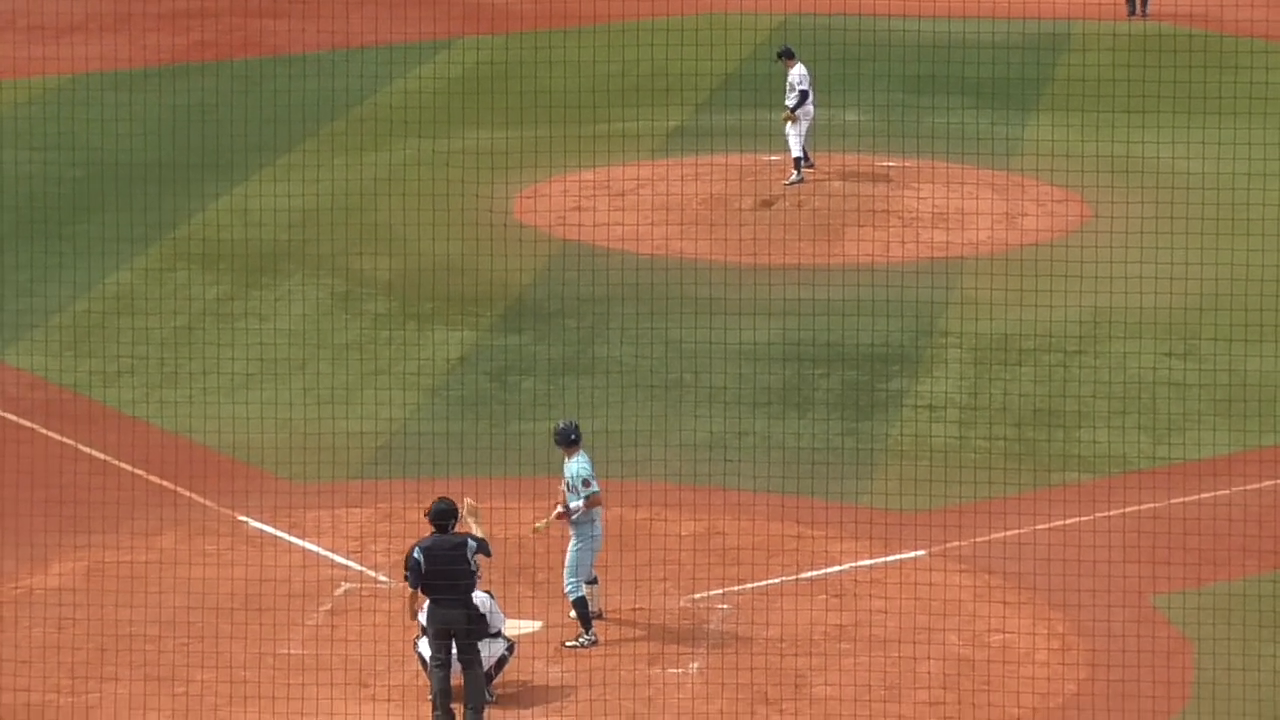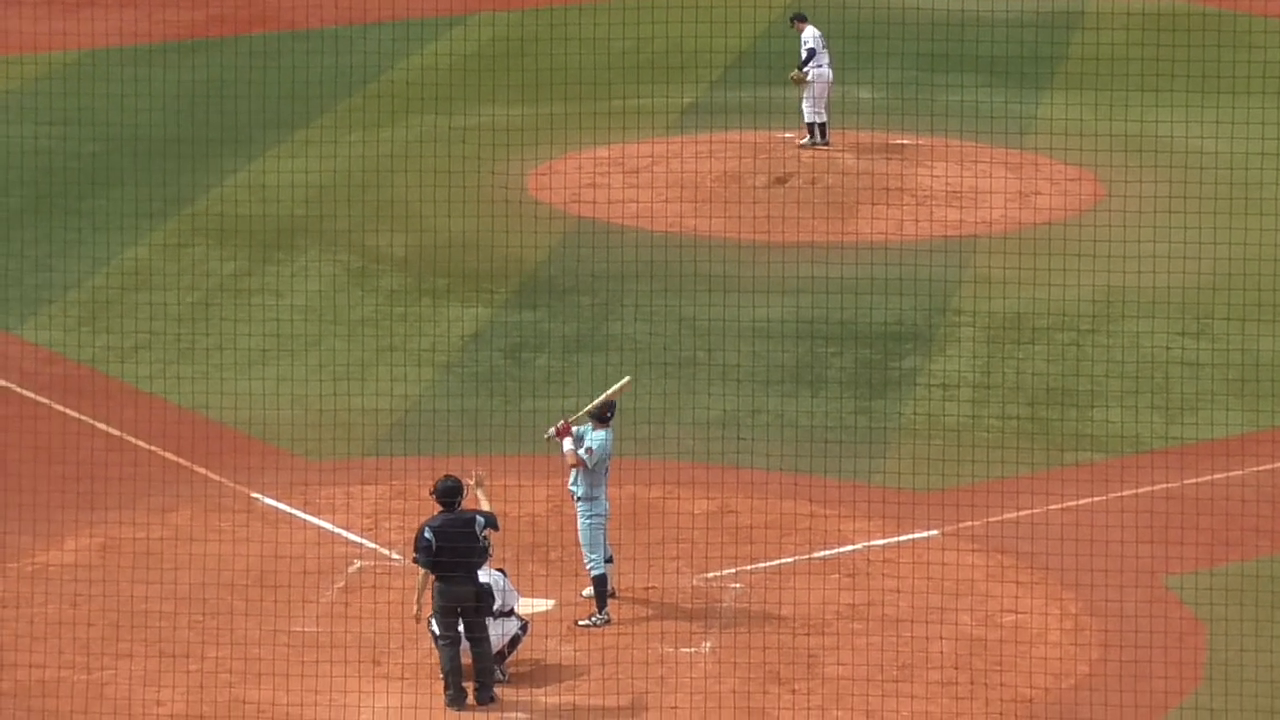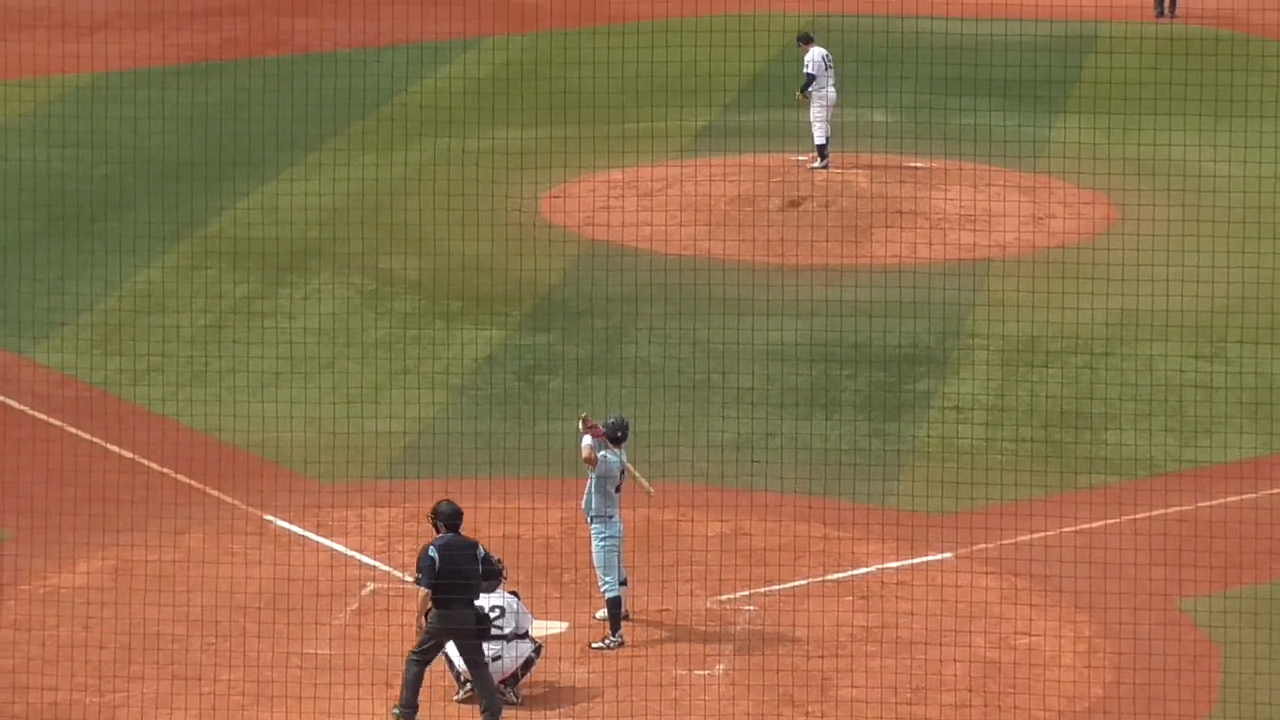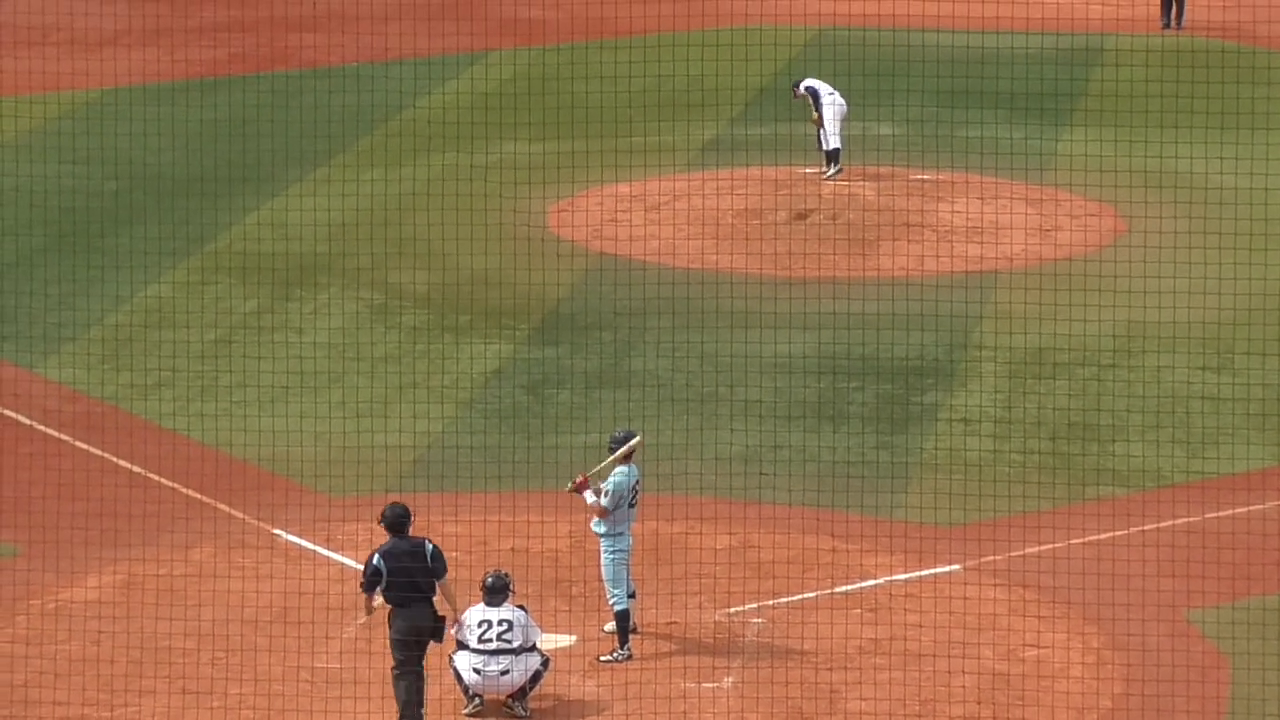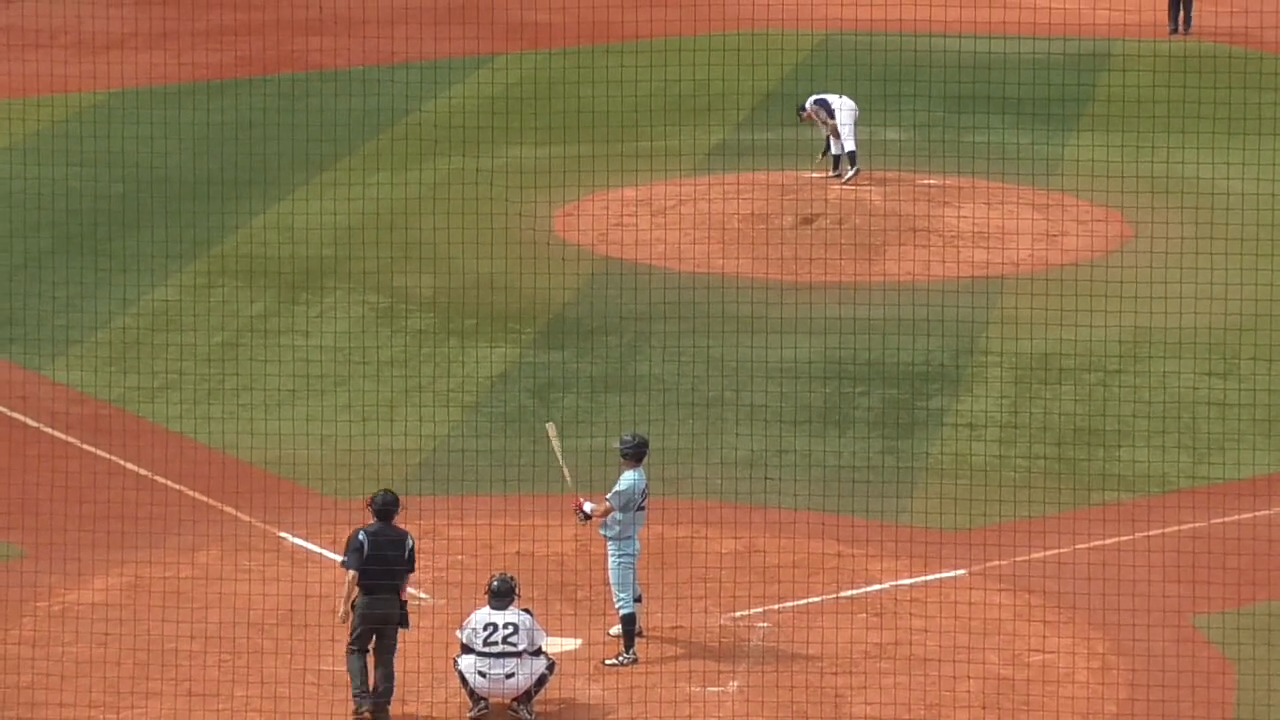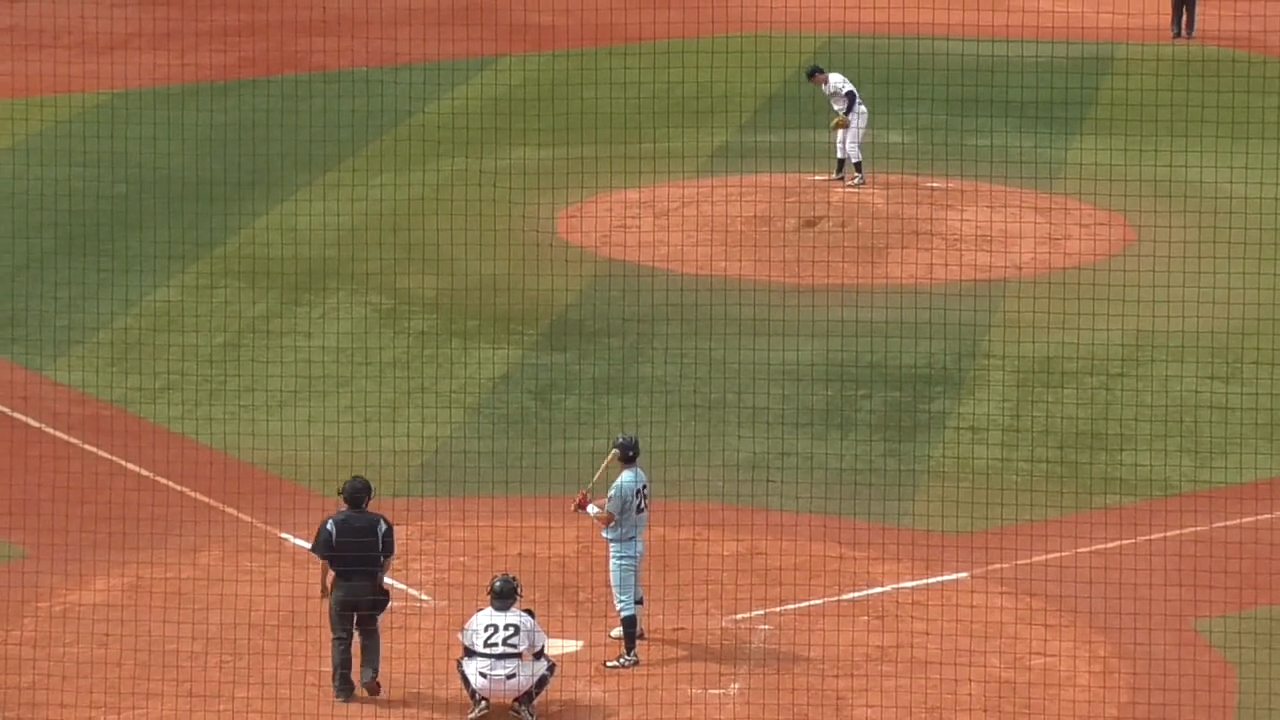
dt=0.5s
person 1, frame 1
left shoulder: (579, 467)
right shoulder: (571, 460)
left elbow: (596, 499)
right elbow: (569, 490)
left wrist: (570, 507)
right wrist: (562, 506)
left hip: (584, 531)
right hip: (584, 528)
left knee: (571, 584)
right knee: (585, 570)
left ankle: (588, 634)
right ankle: (593, 609)
person 1, frame 2
left shoulder: (599, 440)
right shoulder: (590, 430)
left elbow: (573, 462)
right elbow: (570, 432)
left wrist: (566, 438)
right wrist: (561, 431)
left hip: (589, 504)
right hip: (594, 501)
left knee: (593, 558)
right knee: (601, 548)
left ankle: (602, 613)
right ankle: (607, 587)
person 1, frame 3
left shoulder: (609, 459)
right shoulder: (614, 450)
left elbow: (588, 457)
right elbow: (588, 428)
left wrist: (590, 434)
right wrist: (590, 428)
left hip: (602, 524)
right hip: (610, 521)
left knee: (607, 580)
right knee: (615, 570)
left ankle: (615, 635)
right ankle: (619, 610)
person 1, frame 4
left shoulder: (618, 478)
right shoulder: (631, 471)
left elbow: (601, 511)
right elbow: (605, 493)
left wrist: (585, 490)
right wrist: (586, 488)
left hip: (612, 539)
right hip: (622, 536)
left knee: (616, 593)
right knee: (625, 583)
left ankle: (624, 648)
right ankle: (628, 622)
person 1, frame 5
left shoulder: (629, 482)
right shoulder: (637, 476)
left elbow: (603, 510)
right elbow: (613, 505)
left wrist: (585, 505)
right wrist: (588, 512)
left hip: (621, 544)
right hip: (628, 540)
left knee: (622, 597)
right knee: (630, 587)
left ankle: (629, 652)
right ankle: (633, 626)
person 1, frame 6
left shoulder: (620, 485)
right shoulder: (641, 476)
left elbow: (607, 520)
left wrist: (588, 506)
right wrist: (590, 504)
left hip: (622, 546)
right hip: (638, 541)
left knee: (623, 600)
right knee: (633, 589)
left ankle: (630, 654)
right ankle: (634, 628)
person 2, frame 1
left shoulder: (420, 549)
right shoulder: (466, 541)
left elbow: (413, 589)
right elbow: (484, 546)
left wrist: (413, 610)
left hip: (437, 612)
right hip: (465, 610)
left knee: (439, 664)
right knee: (471, 663)
person 2, frame 2
left shoulder: (429, 527)
right shoulder: (474, 519)
left elbow: (425, 570)
right elbow: (492, 520)
left wrist: (418, 600)
left hip: (444, 589)
right hip: (471, 587)
left knee: (448, 642)
right knee: (479, 639)
left ankle: (455, 695)
right ankle: (484, 691)
person 2, frame 3
left shoulder: (432, 549)
right shoulder: (475, 547)
left elbow: (426, 591)
right elbow: (491, 579)
left wrist: (419, 618)
left hip: (442, 615)
right hip: (468, 615)
left knee: (417, 660)
right knee: (478, 665)
person 2, frame 4
left shoulder: (379, 555)
right shoulder: (427, 546)
left elbow: (369, 592)
right elbow: (443, 582)
left wrist: (368, 606)
right wrist: (454, 610)
left hip: (402, 616)
right hip: (427, 613)
left knee: (404, 670)
right knee: (415, 666)
person 2, frame 5
left shoulder: (361, 535)
right shoulder: (405, 538)
left elbow: (352, 574)
right elbow: (407, 575)
left wrist: (345, 604)
left hip: (368, 602)
right hip: (393, 604)
left knee: (356, 651)
right knee: (385, 656)
left ankle: (362, 700)
person 2, frame 6
left shoulder: (332, 523)
right shoulder: (380, 522)
left elbow: (323, 559)
right elbow: (387, 559)
left wrist: (323, 583)
right wrist: (380, 578)
left hip: (342, 586)
right hip: (369, 585)
left knee: (341, 637)
right knee: (369, 632)
left ankle: (343, 688)
right ankle: (370, 678)
